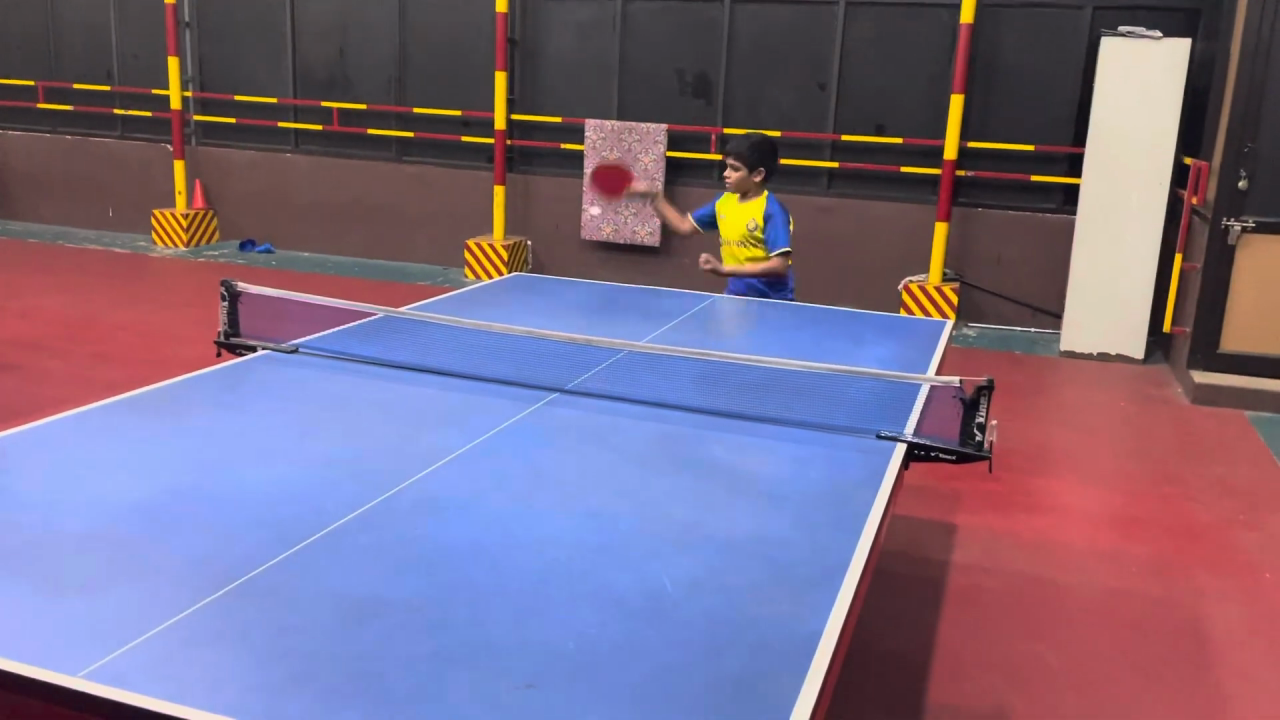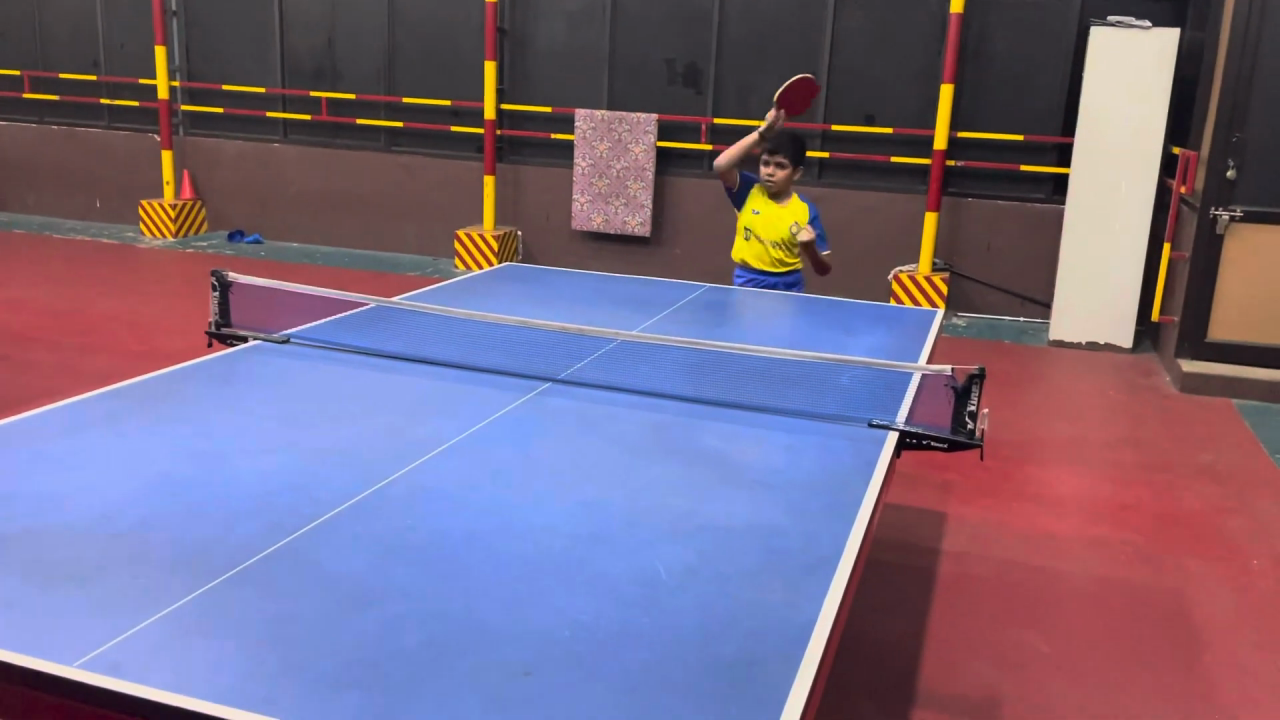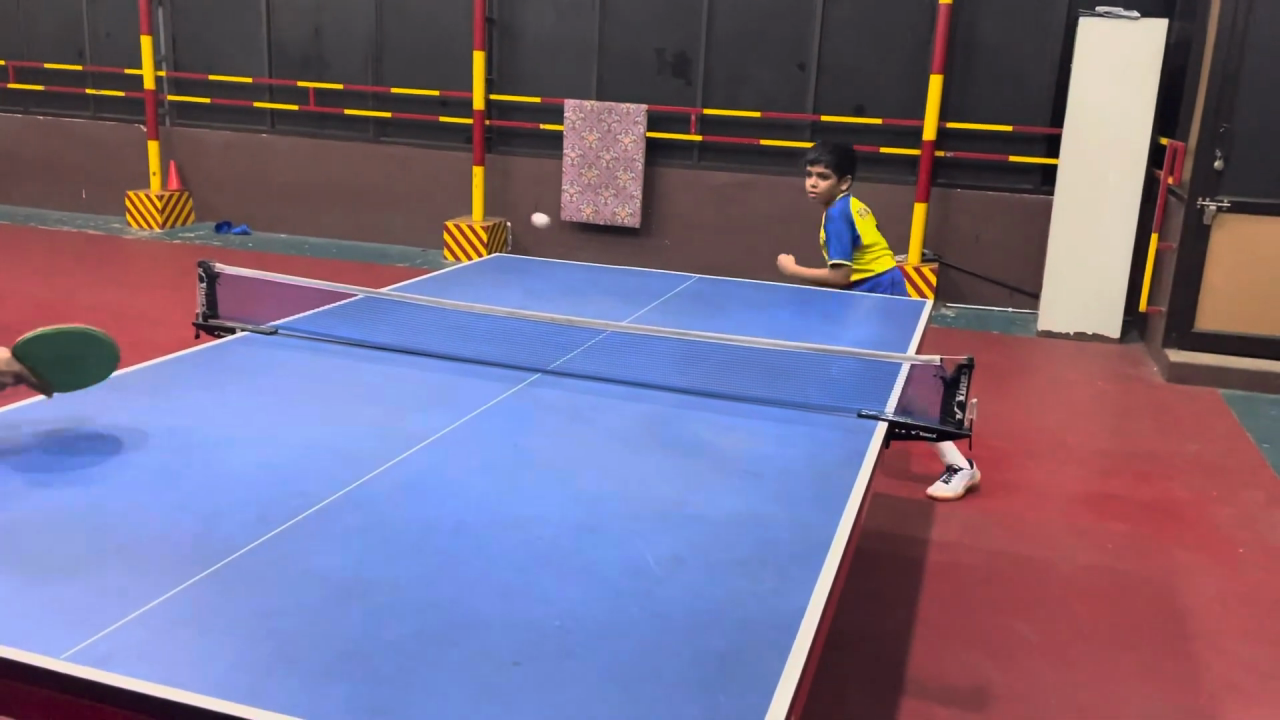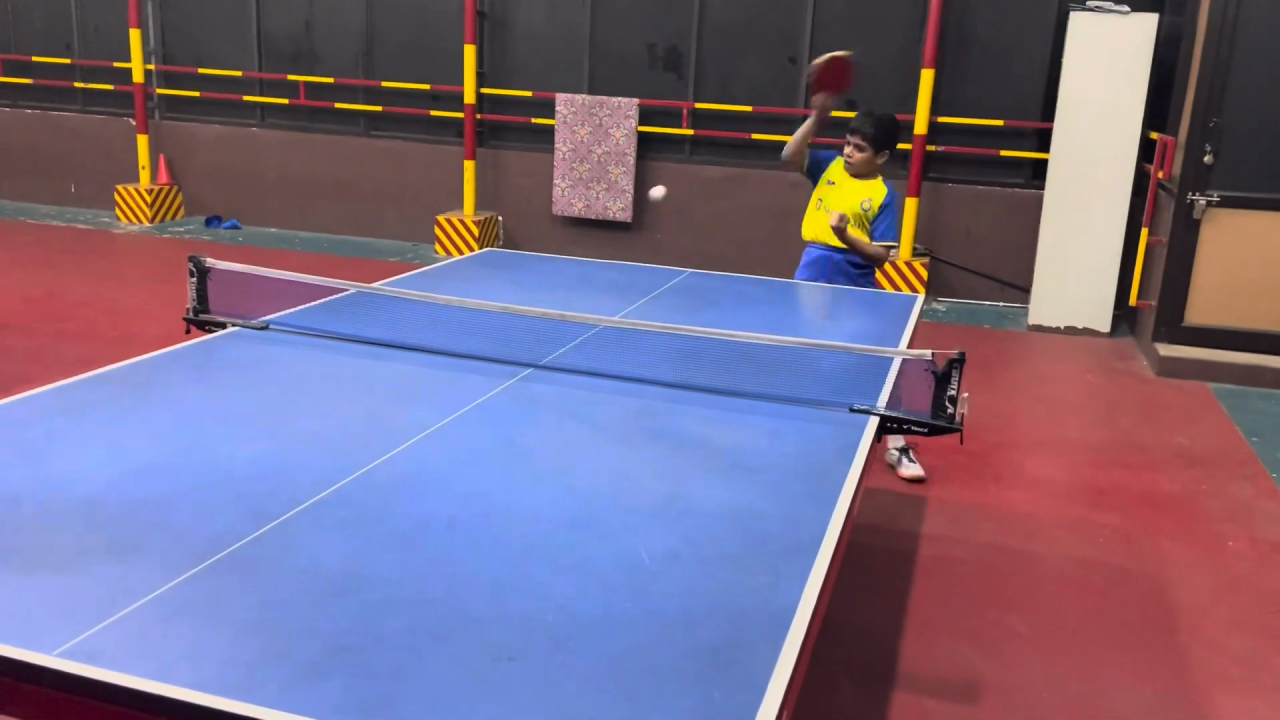
dt=0.5s
person 1, frame 1
left shoulder: (773, 210)
right shoulder: (725, 201)
left elbow: (780, 266)
right elbow: (684, 226)
left wrist: (724, 269)
right wrist: (653, 196)
left hip: (770, 297)
right hip: (738, 294)
person 1, frame 2
left shoulder: (807, 212)
right shoulder: (749, 190)
left elbow: (823, 269)
right elbow: (721, 167)
left wrist: (810, 251)
right wrist: (761, 132)
left hip: (787, 292)
right hip: (746, 289)
person 1, frame 3
left shoulder: (838, 212)
right shoulder: (849, 207)
left elbow: (838, 277)
left wrist: (793, 269)
left hip: (880, 297)
right hip: (867, 296)
person 1, frame 4
left shoulder: (884, 196)
right shoulder: (828, 164)
left elbow: (880, 257)
right elbow: (790, 155)
left wrist: (846, 236)
right wrist: (815, 115)
left hip: (855, 285)
right hip: (812, 278)
left ankle: (899, 445)
